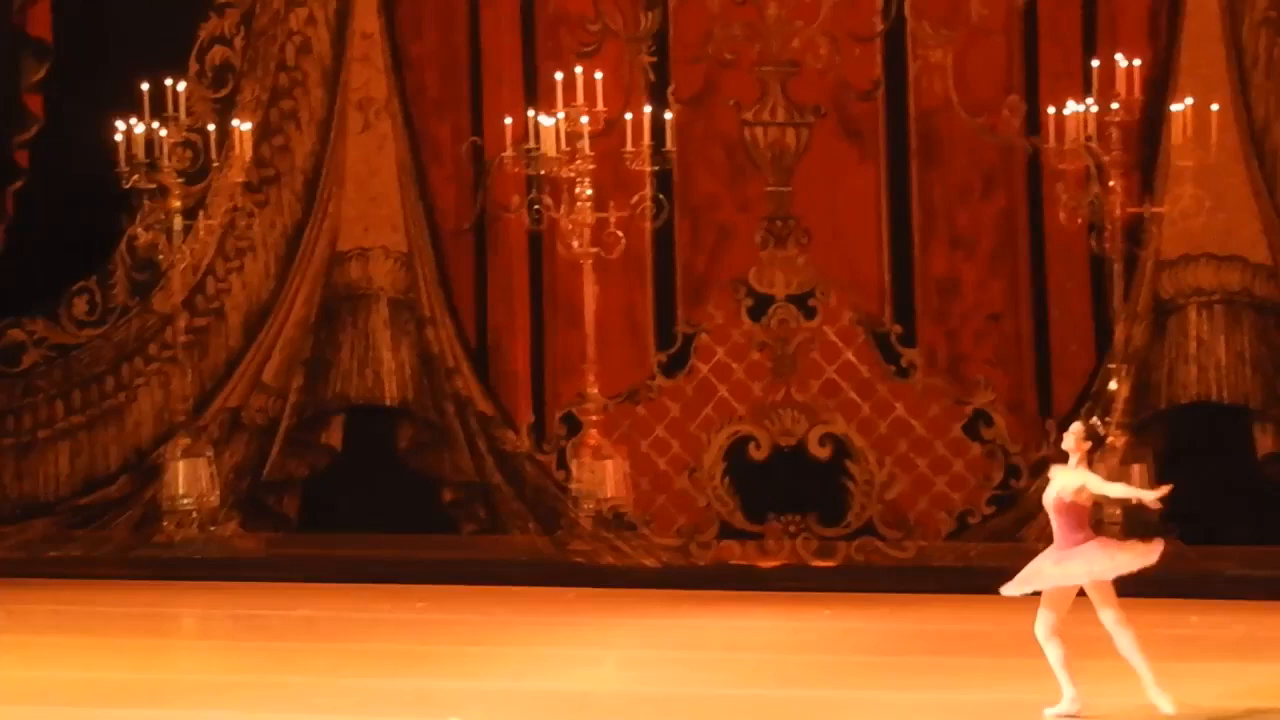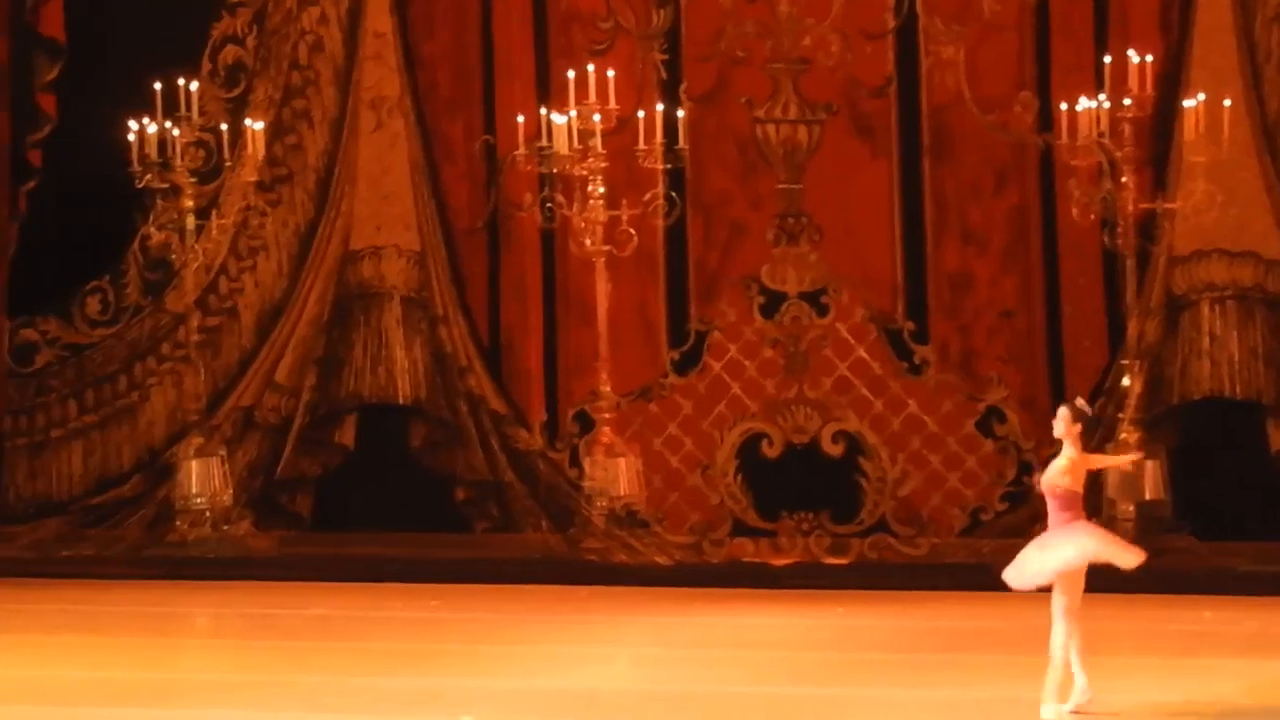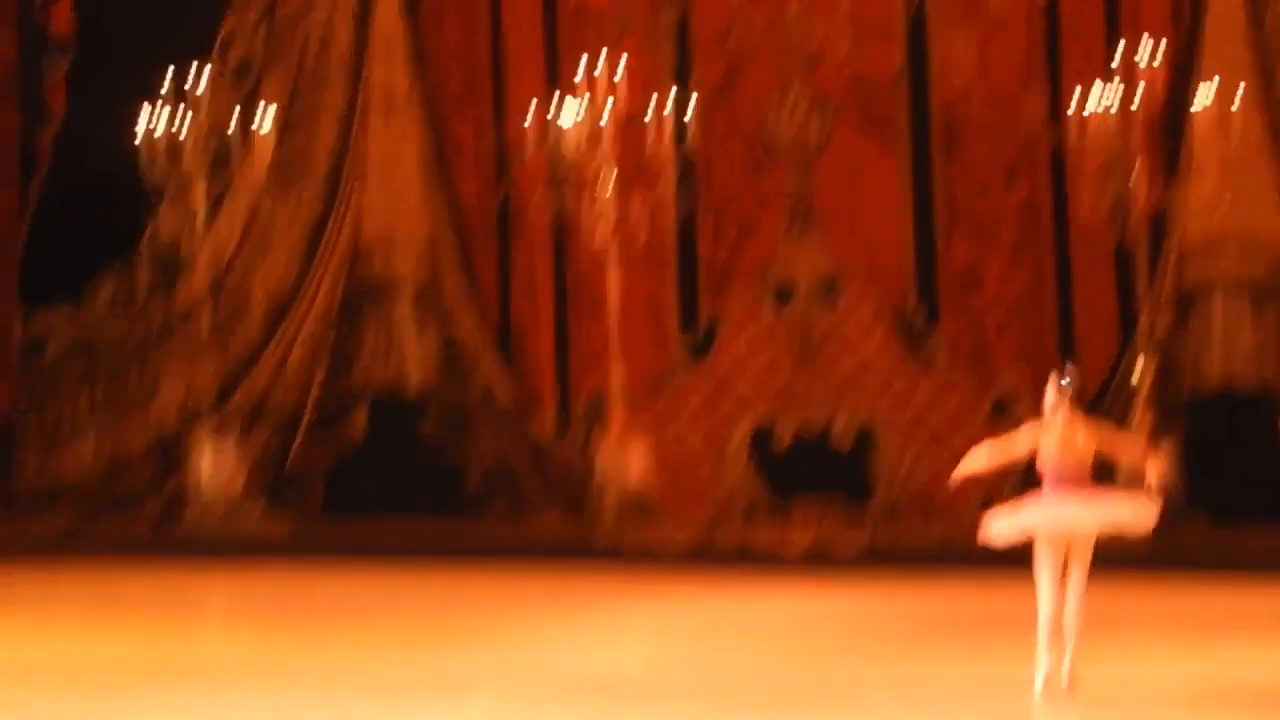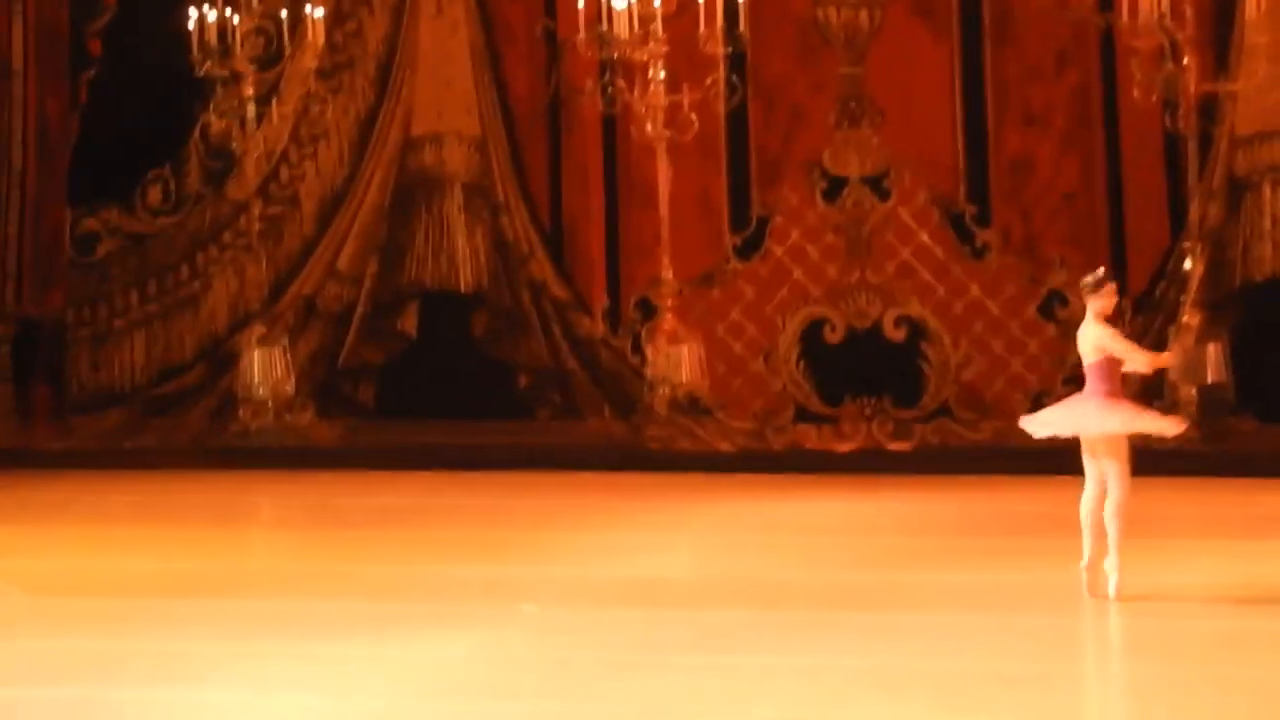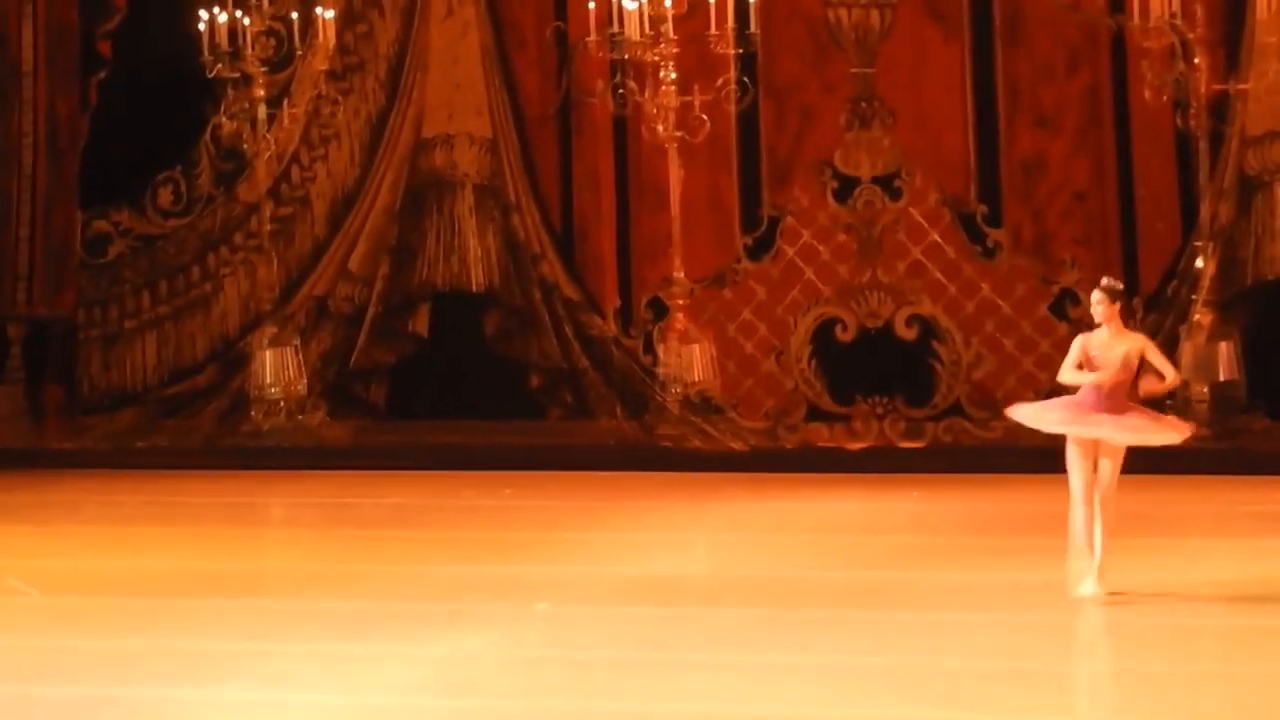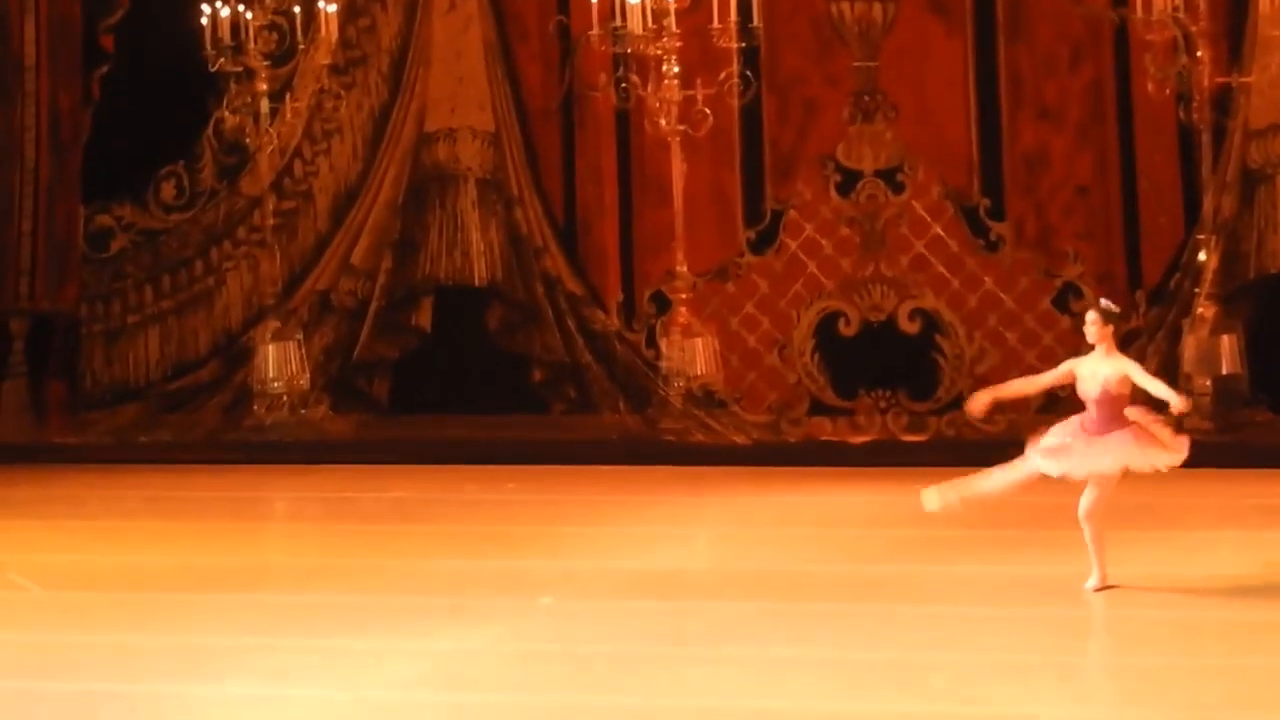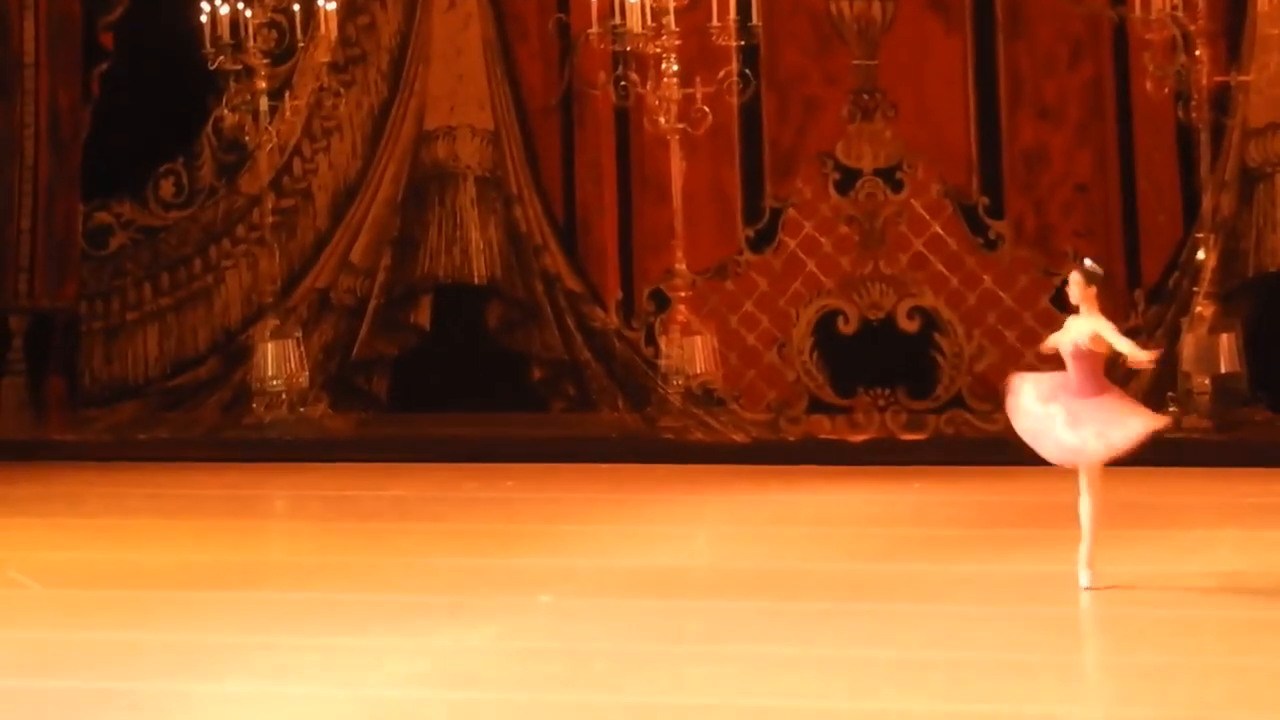
dt=0.2s
person 1, frame 1
left shoulder: (1084, 477)
right shoulder: (1061, 473)
left elbow: (1111, 487)
left wrist: (1144, 494)
left hip: (1087, 556)
right hip: (1064, 559)
left knee: (1116, 625)
right knee: (1044, 629)
left ankle: (1152, 687)
right ankle: (1070, 697)
person 1, frame 2
left shoulder: (1070, 460)
right shoulder: (1072, 456)
left elbow: (1062, 473)
right elbow: (1103, 460)
right wrist: (1124, 459)
left hip: (1072, 538)
right hip: (1061, 542)
left knee: (1063, 614)
right knee: (1063, 616)
left ankle: (1052, 692)
right ankle: (1080, 685)
person 1, frame 3
left shoulder: (1038, 431)
right shoulder: (1093, 432)
left elbow: (997, 450)
right elbow: (1129, 449)
left wrist: (969, 466)
right wrist: (1152, 465)
left hip: (1053, 511)
right hip: (1083, 509)
left knee: (1049, 591)
right knee: (1076, 586)
left ankle: (1044, 663)
right ankle: (1069, 659)
person 1, frame 4
left shoulder: (1090, 331)
right shoulder: (1103, 333)
right elbow: (1145, 363)
left wrist: (1130, 361)
right wrist: (1164, 358)
left hip: (1092, 414)
right hip: (1103, 414)
left knee: (1096, 487)
right knee: (1118, 487)
left ankle: (1090, 558)
right ankle: (1113, 559)
person 1, frame 5
left shoulder: (1139, 341)
right shoulder: (1084, 341)
left elbow: (1173, 376)
right elbow: (1064, 375)
left wrist: (1157, 384)
right wrist: (1094, 378)
left hip: (1116, 422)
right hip: (1083, 418)
left knee: (1103, 497)
right knee: (1082, 495)
left ankle: (1095, 567)
right ankle: (1083, 570)
person 1, frame 6
left shoulder: (1126, 366)
right shoulder: (1078, 365)
left elbow: (1154, 384)
right elbow: (1033, 384)
left wrist: (1176, 400)
right wrist: (992, 393)
left hip: (1117, 444)
right hip: (1085, 437)
left knee: (1088, 511)
right knee: (1025, 469)
left ankle: (1100, 573)
right ankle: (953, 492)
person 1, frame 7
left shoulder: (1100, 323)
right shoulder: (1072, 322)
left elbow: (1125, 344)
left wrist: (1139, 354)
right wrist: (1051, 341)
left hip: (1094, 405)
right hip: (1070, 396)
left knee: (1088, 485)
left ankle: (1086, 560)
